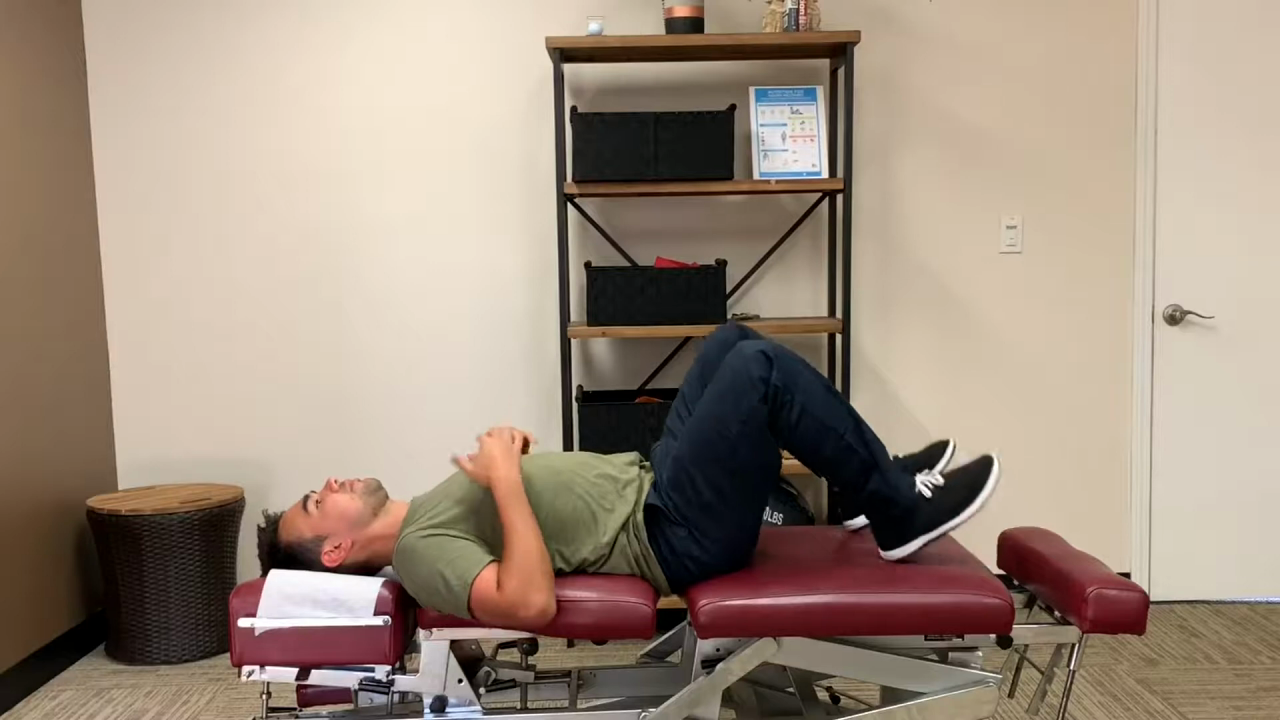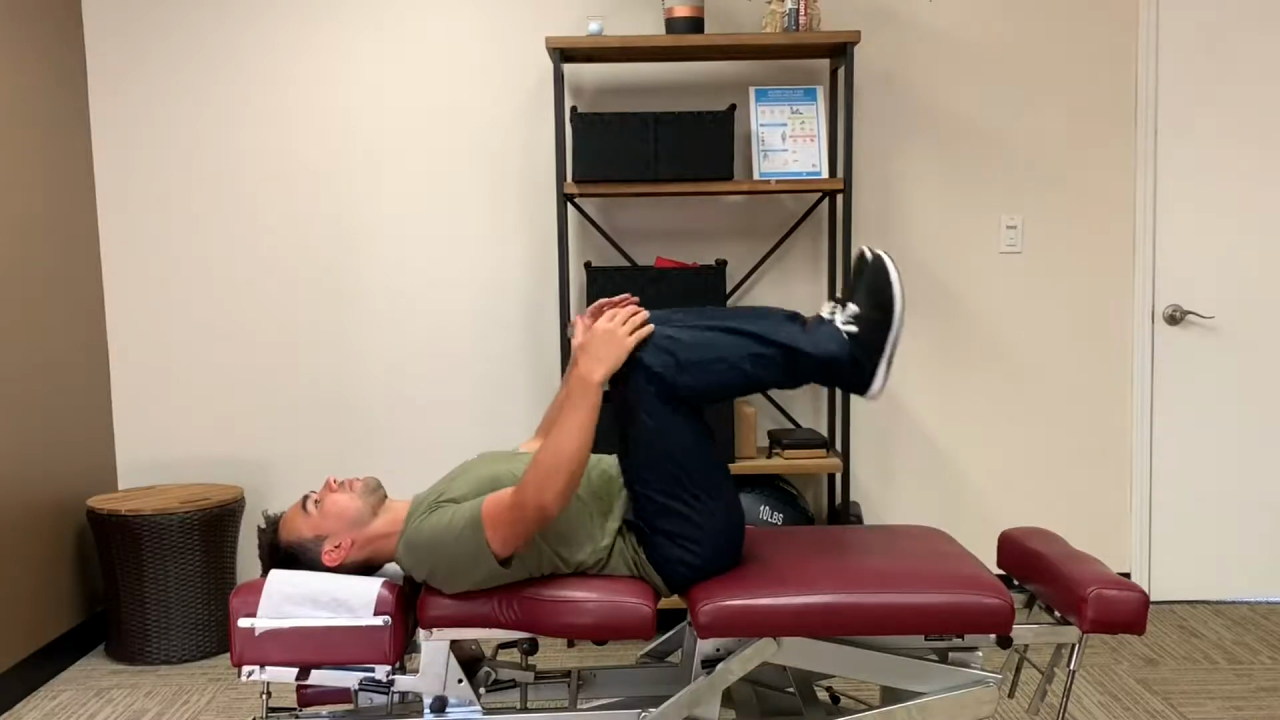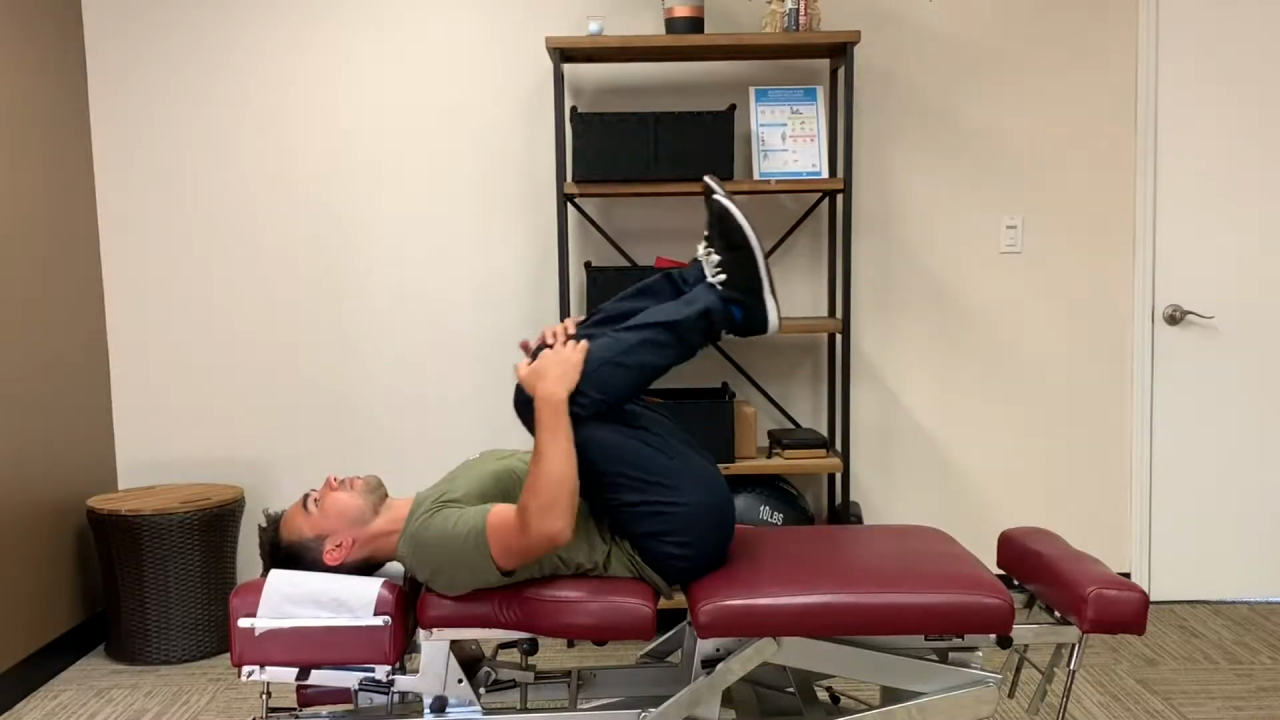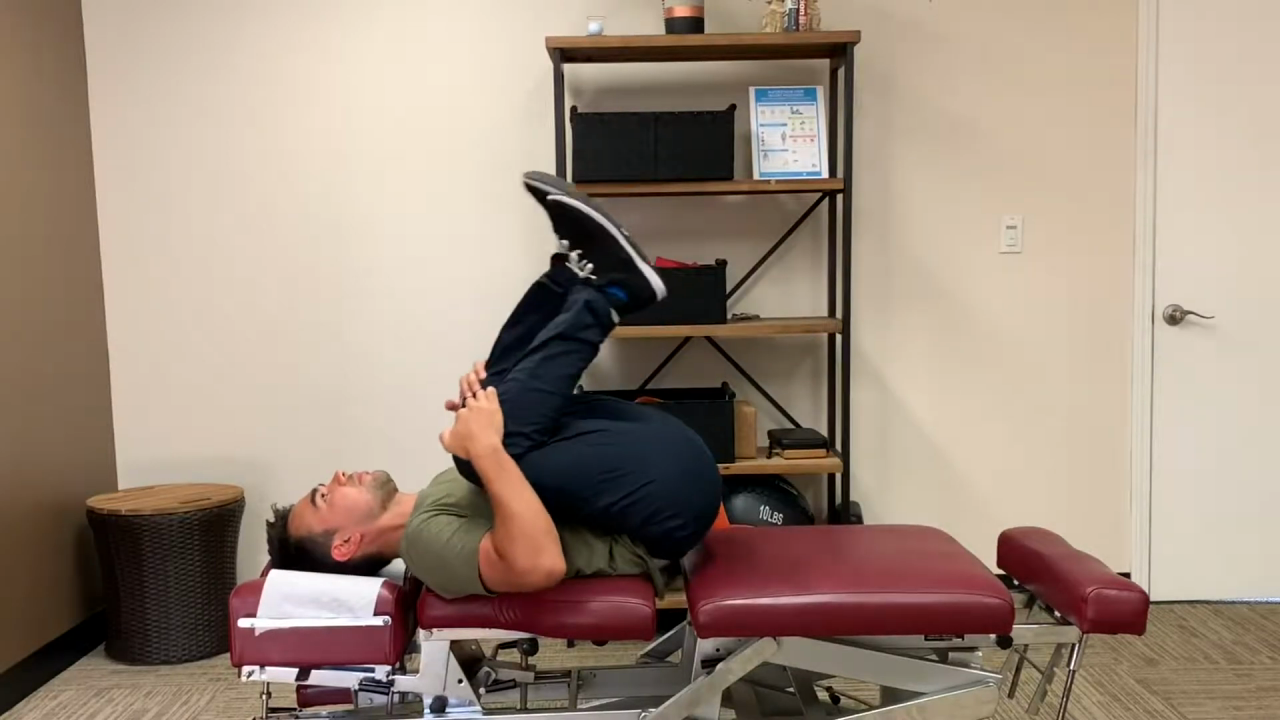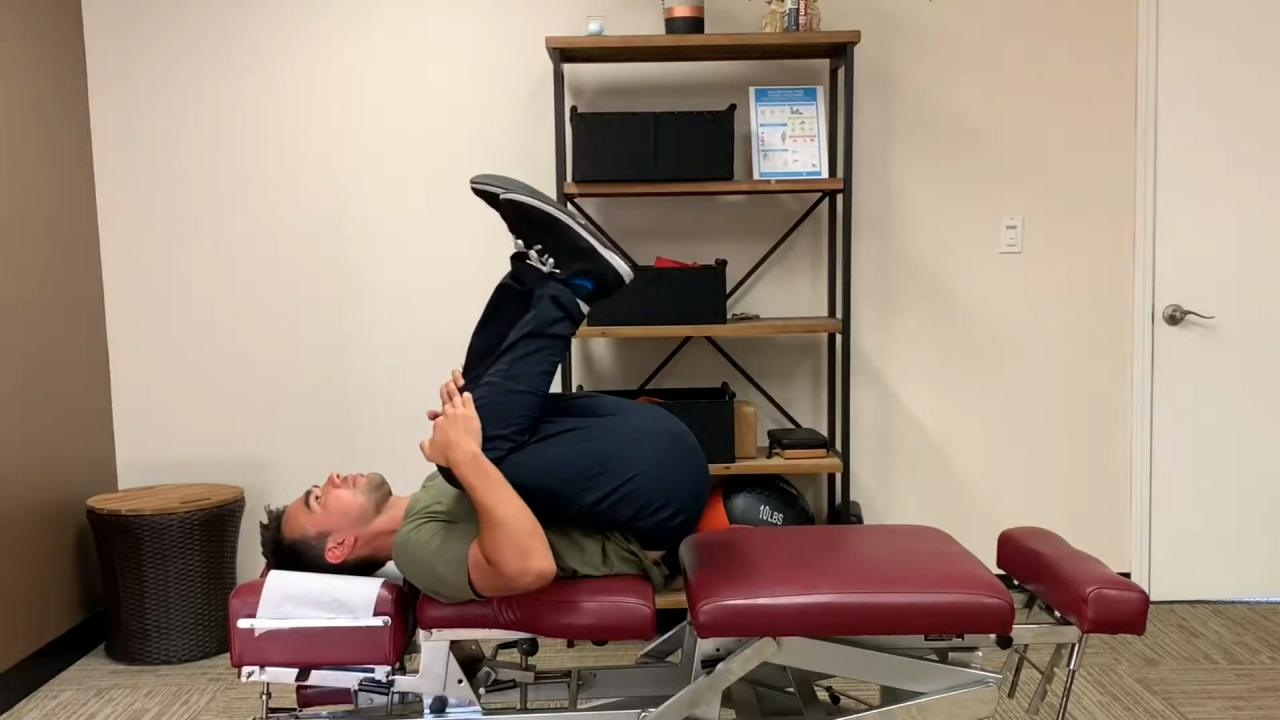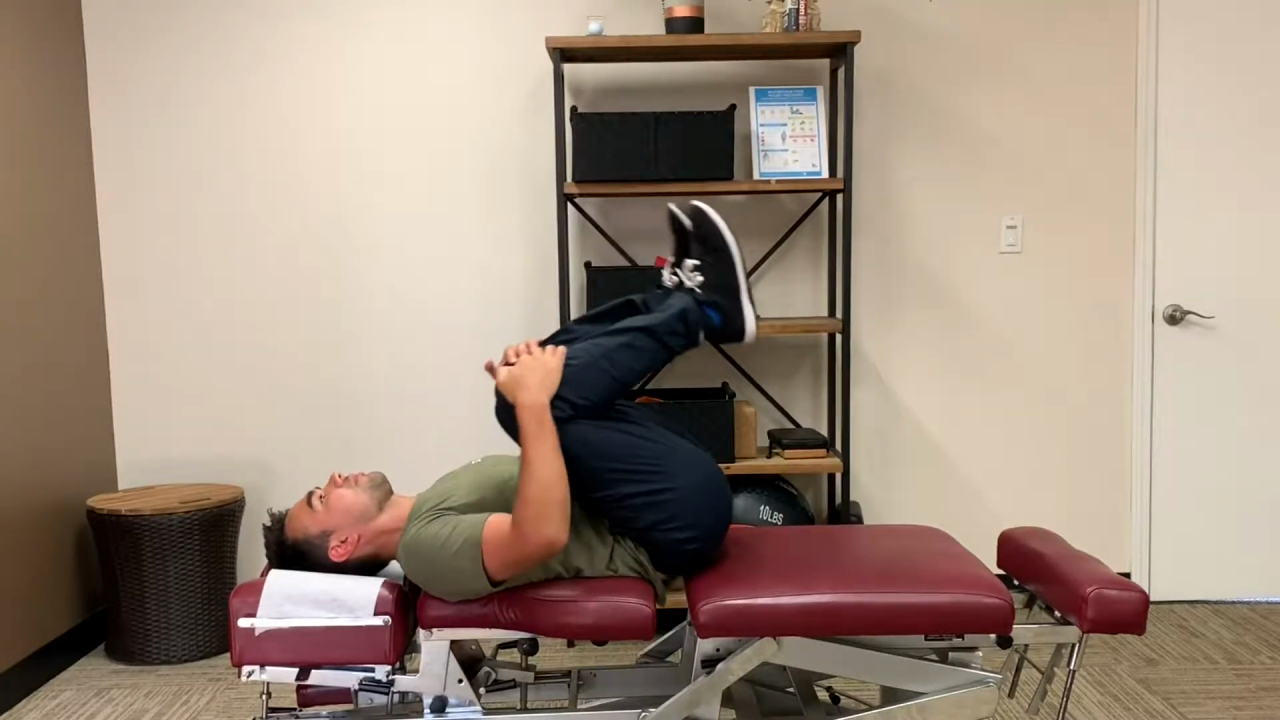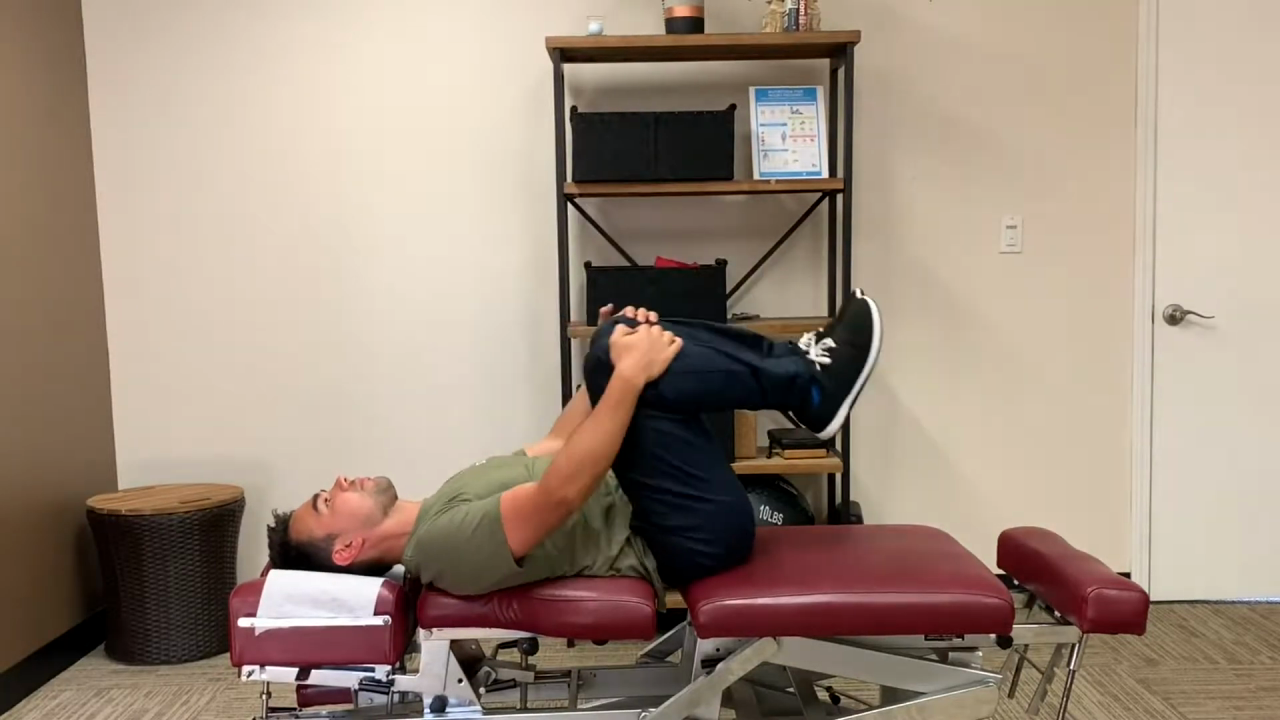
dt=0.5s
person 1, frame 1
left shoulder: (427, 518)
right shoulder: (420, 555)
right elbow: (531, 602)
left wrist: (510, 461)
right wrist: (506, 483)
left hip: (649, 488)
right hip: (675, 538)
left knee: (731, 344)
right knee: (756, 367)
left ankle: (871, 488)
right ankle: (900, 510)
person 1, frame 2
left shoulder: (435, 505)
right shoulder: (430, 544)
left elbow: (541, 449)
right elbow: (543, 500)
left wrist: (584, 359)
right wrist: (590, 373)
left hip: (627, 493)
right hip: (679, 543)
left knee: (644, 338)
right knee: (651, 359)
left ankle: (824, 337)
right ankle: (842, 352)
person 1, frame 3
left shoulder: (438, 509)
right shoulder: (431, 541)
left elbow: (550, 463)
right elbow: (549, 528)
left wrist: (555, 371)
right wrist: (550, 396)
left hip: (679, 497)
right hip: (682, 532)
left knee: (559, 367)
right knee: (545, 396)
left ankle: (711, 288)
right ankle: (723, 300)
person 1, frame 4
left shoulder: (434, 508)
right shoulder: (429, 542)
right elbow: (540, 563)
left wrist: (490, 401)
right wrist: (486, 447)
left knee: (503, 392)
left ankle: (588, 279)
right ankle: (600, 290)
person 1, frame 5
left shoulder: (431, 507)
right shoulder: (422, 549)
right elbow: (530, 566)
right wrist: (465, 453)
left knee: (486, 403)
left ankle: (550, 273)
right ankle: (568, 286)
person 1, frame 6
left shoulder: (434, 511)
right shoulder: (427, 548)
left elbow: (548, 468)
right elbow: (544, 534)
left wrist: (529, 385)
right wrist: (531, 403)
left hip: (677, 495)
right hip: (681, 514)
left knee: (548, 371)
right knee: (541, 401)
left ankle: (688, 295)
right ankle: (700, 306)
person 1, frame 7
left shoulder: (448, 507)
right shoulder: (444, 544)
left elbow: (554, 445)
right elbow: (562, 493)
left wrist: (615, 356)
right wrist: (630, 374)
right hip: (693, 537)
left knee: (622, 344)
right knee: (622, 359)
left ankle: (798, 367)
right ankle: (810, 387)
